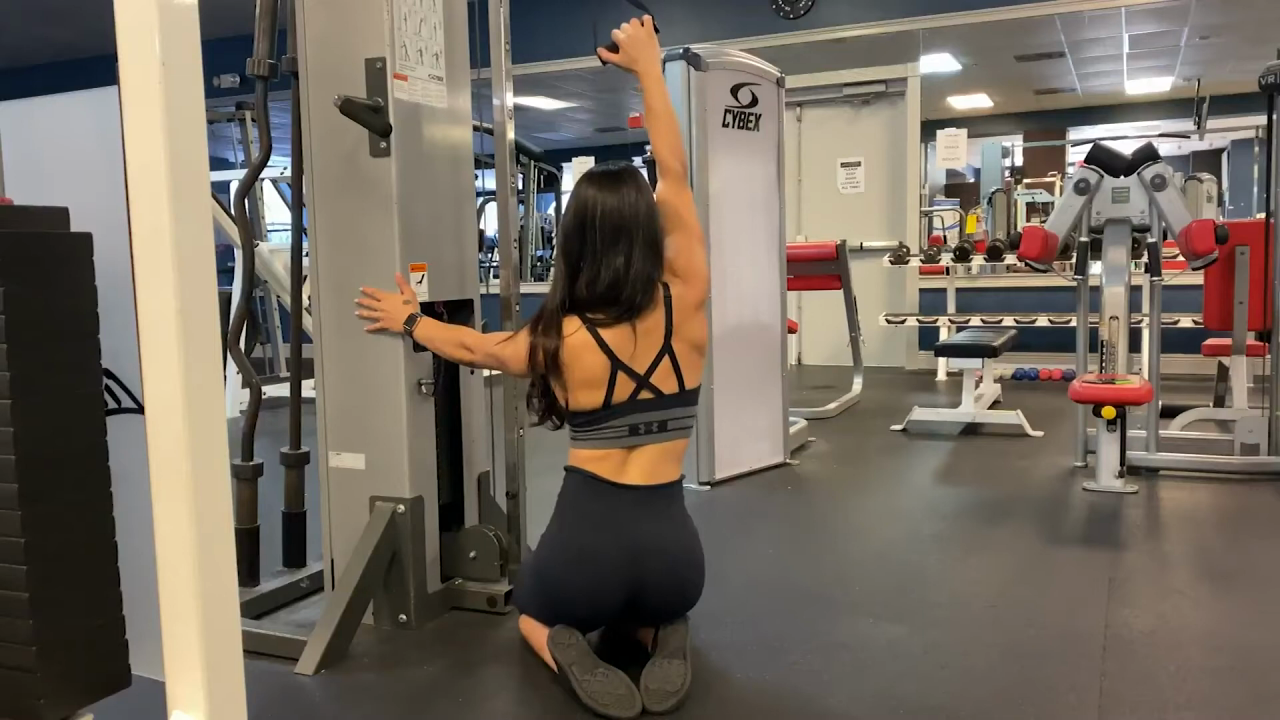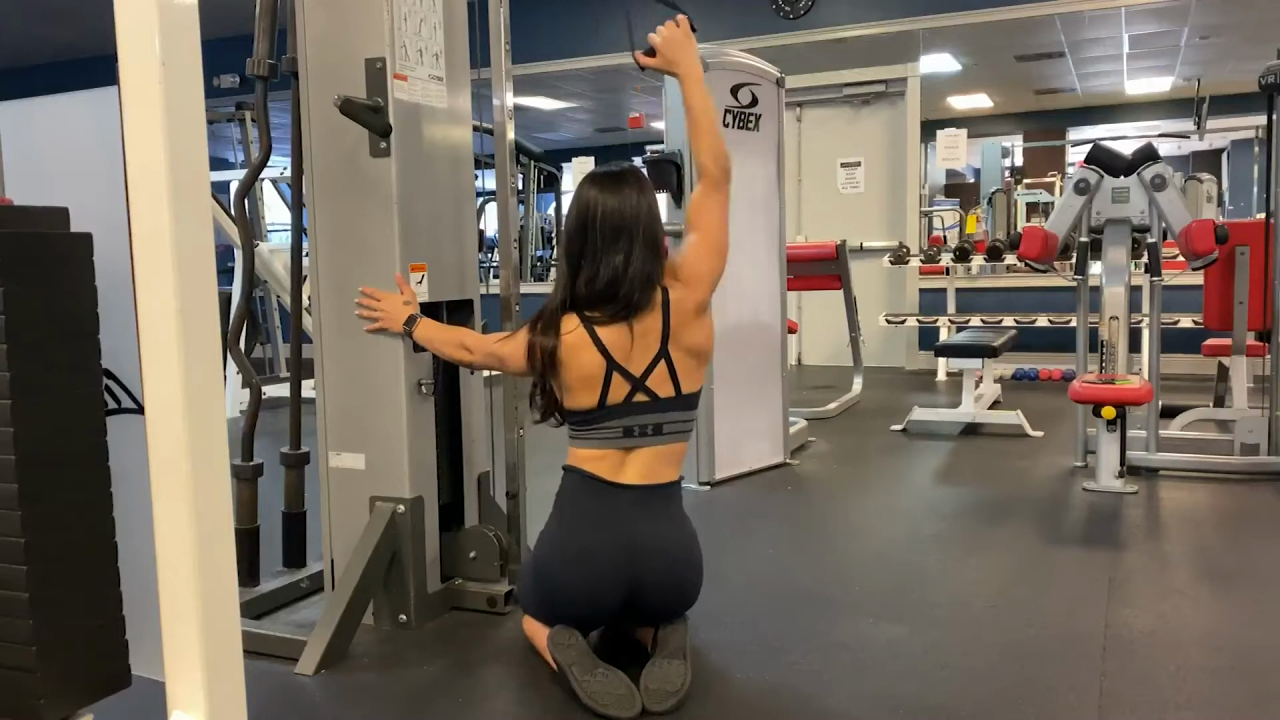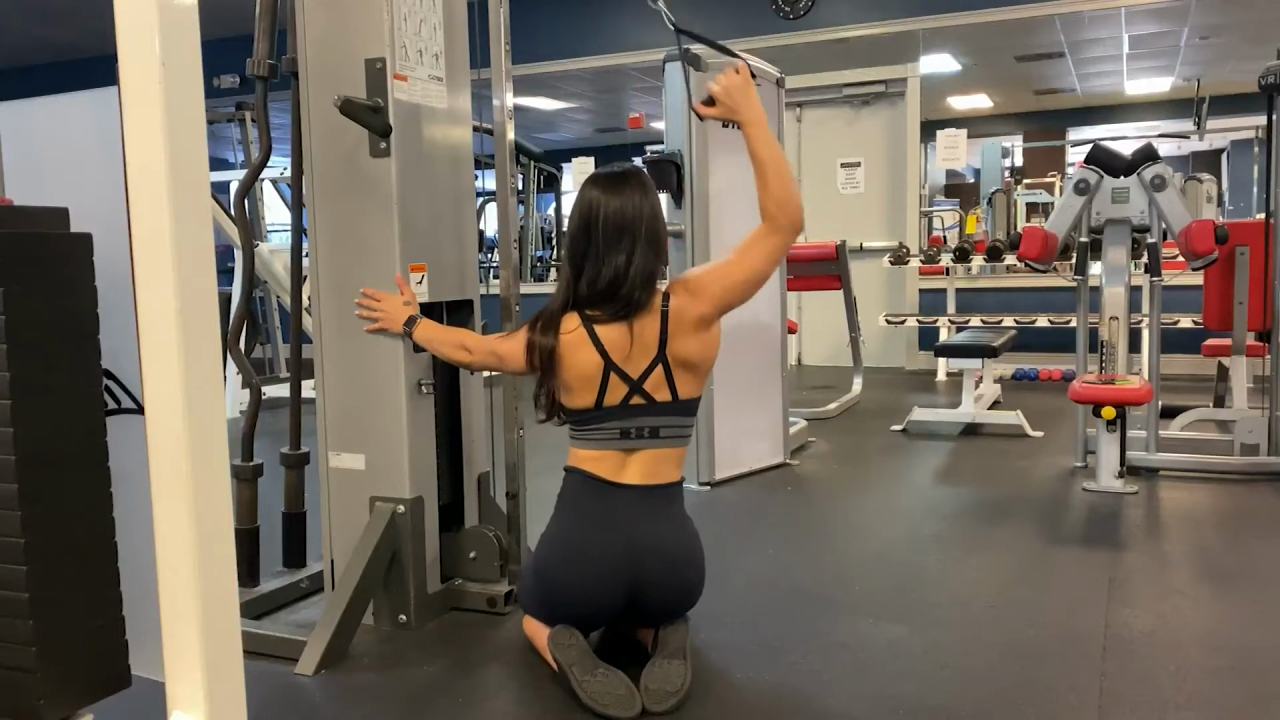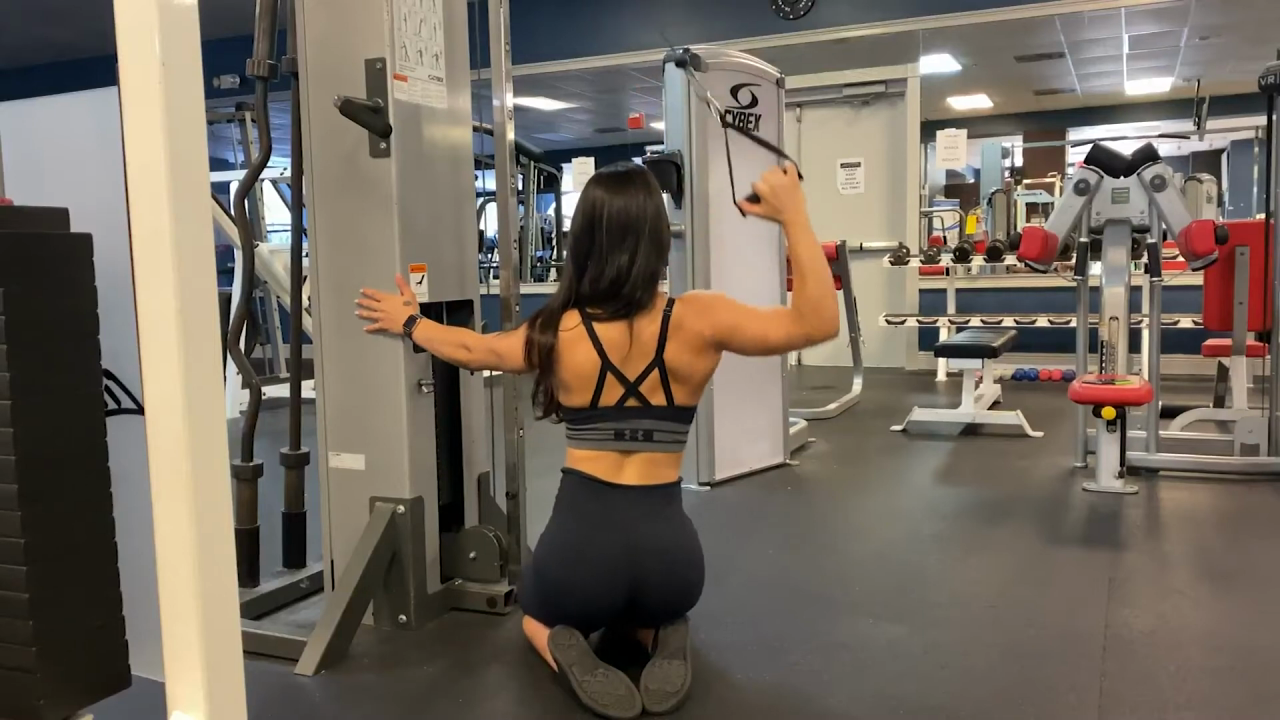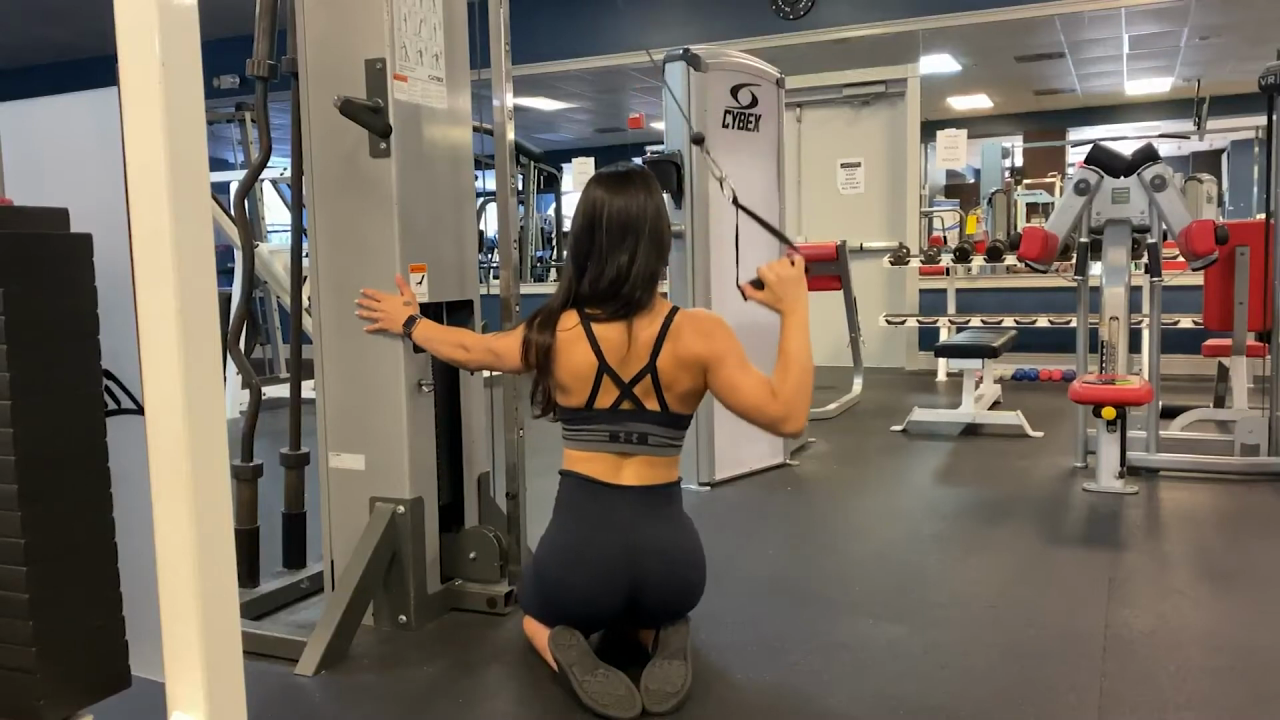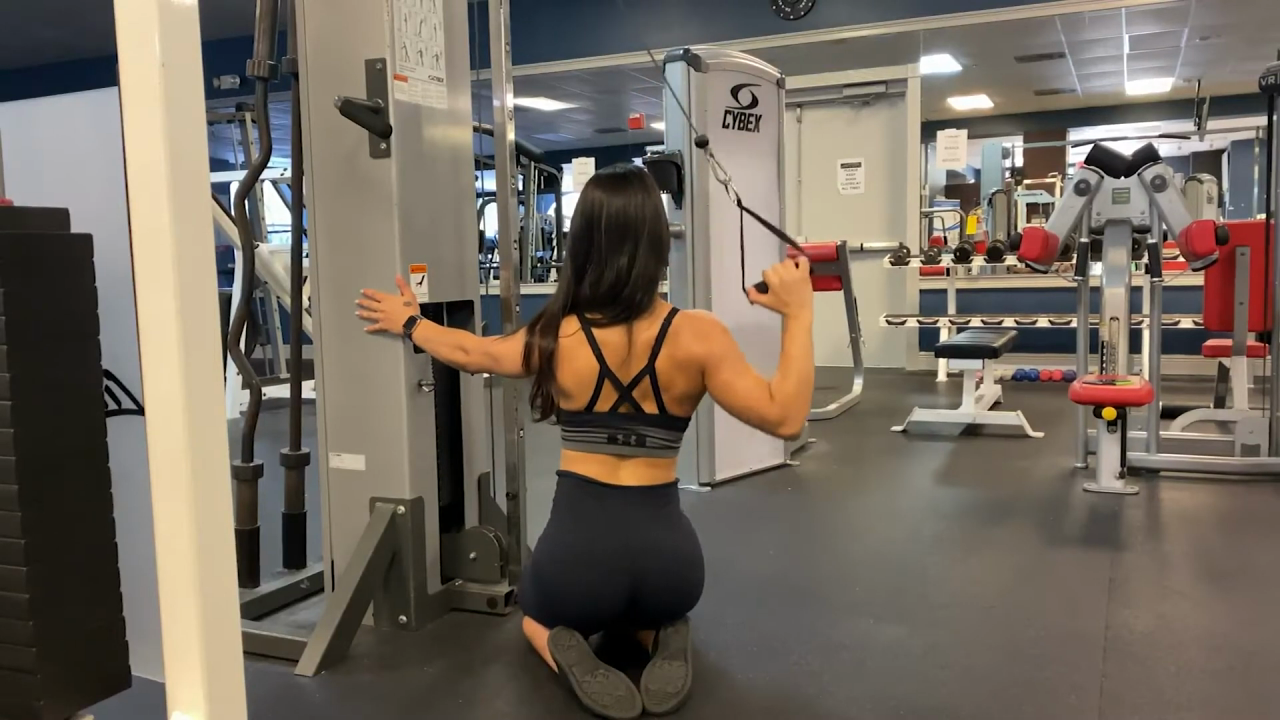
dt=0.3s
person 1, frame 1
left shoulder: (559, 340)
right shoulder: (685, 303)
left elbow: (477, 347)
right elbow: (673, 174)
left wrist: (409, 320)
right wrist: (648, 64)
left hip: (583, 544)
right hip: (669, 548)
left knee: (534, 608)
right knee: (651, 599)
left ankle: (564, 652)
right ankle: (660, 636)
person 1, frame 2
left shoulder: (556, 335)
right shoulder: (686, 306)
left elbow: (473, 349)
right elbow: (715, 179)
left wrist: (410, 322)
right wrist: (688, 70)
left hip: (580, 542)
right hip: (667, 547)
left knee: (538, 611)
right knee: (652, 599)
left ankle: (564, 652)
right ankle: (660, 639)
person 1, frame 3
left shoulder: (559, 335)
right shoulder: (693, 313)
left elbow: (474, 349)
right elbow: (784, 222)
left wrist: (408, 322)
right wrist: (748, 114)
left hip: (580, 541)
right hip: (669, 547)
left knee: (537, 610)
right knee: (650, 599)
left ankle: (566, 653)
right ankle: (660, 636)
person 1, frame 4
left shoulder: (557, 333)
right shoulder: (698, 320)
left elbow: (472, 349)
right elbow: (818, 322)
left wrist: (409, 322)
right wrist: (792, 212)
left hip: (581, 543)
right hip: (667, 549)
left knee: (538, 611)
right knee: (651, 597)
left ankle: (566, 654)
right ankle: (662, 639)
person 1, frame 5
left shoulder: (556, 334)
right shoulder: (696, 333)
left elbow: (471, 349)
right elbow: (789, 416)
left wrist: (408, 322)
right wrist: (794, 307)
left hip: (580, 547)
right hip: (668, 551)
left knee: (540, 612)
right knee: (649, 600)
left ankle: (567, 651)
right ankle: (661, 636)
person 1, frame 6
left shoulder: (555, 337)
right shoulder: (693, 335)
left elbow: (470, 352)
right elbow: (787, 419)
left wrist: (409, 322)
right wrist: (797, 312)
left hip: (578, 548)
right hip: (667, 551)
left knee: (538, 613)
right knee: (651, 603)
left ankle: (566, 653)
right ankle: (662, 637)
